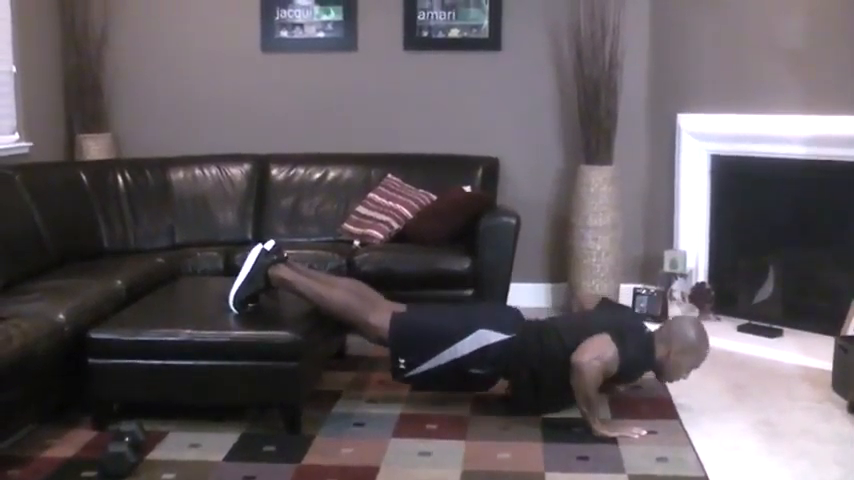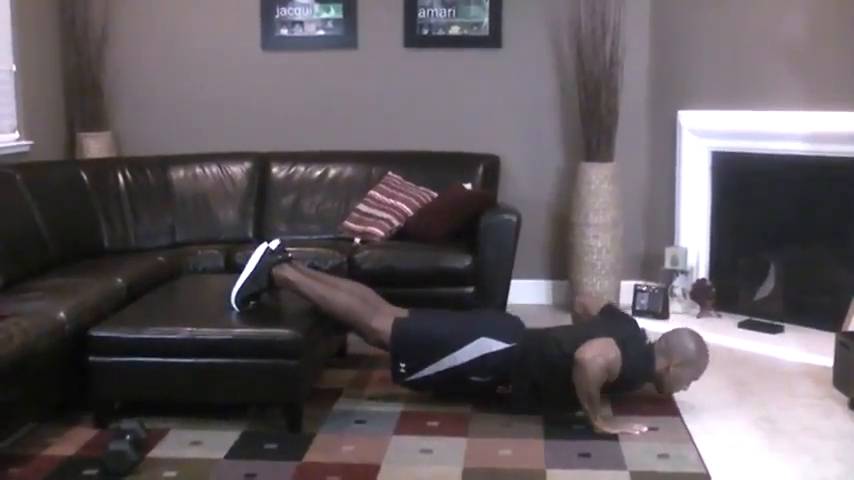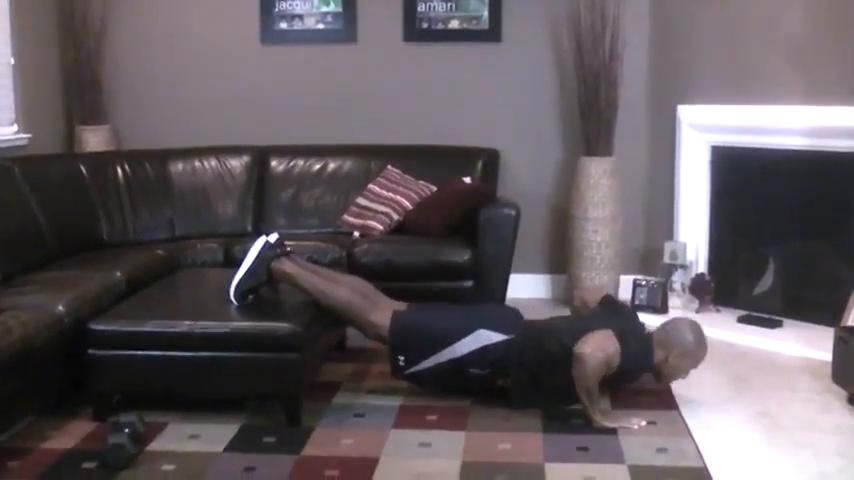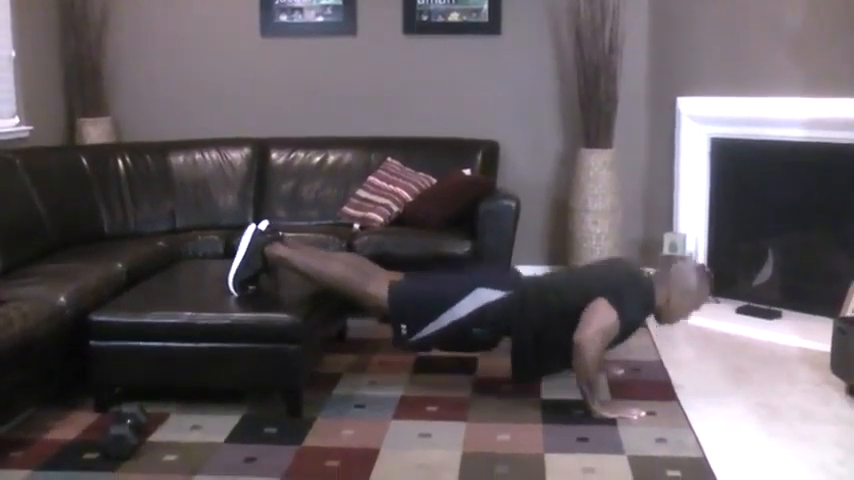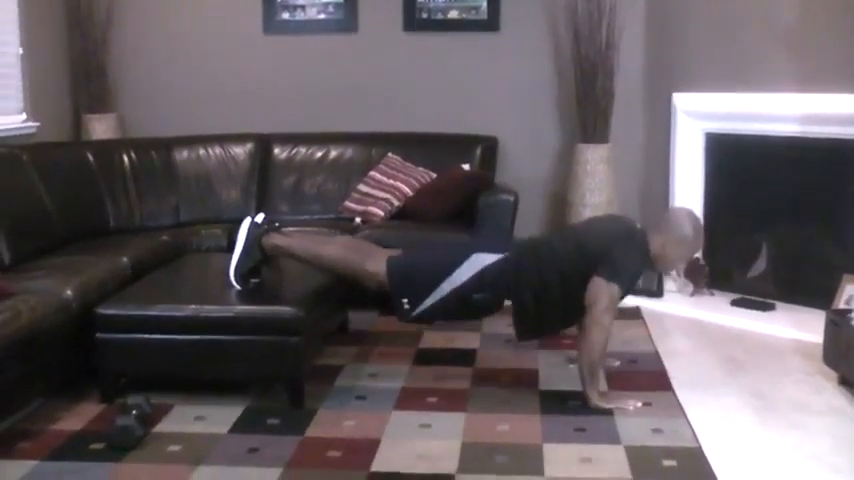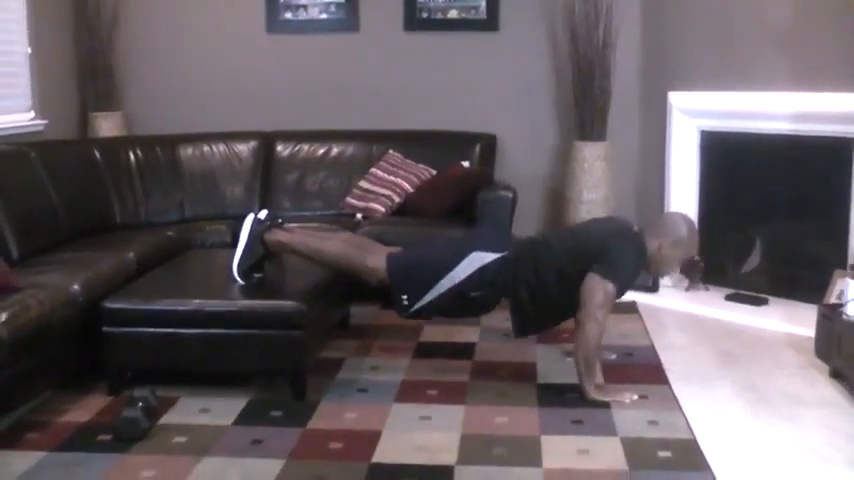
dt=0.2s
person 1, frame 1
left shoulder: (630, 326)
right shoulder: (636, 350)
left elbow: (584, 306)
right elbow: (584, 362)
left wrist: (602, 377)
right wrist: (597, 422)
left hip: (502, 330)
right hip: (494, 347)
left knee: (385, 313)
right knee: (378, 322)
left ankle: (278, 264)
right ankle: (272, 273)
person 1, frame 2
left shoulder: (629, 332)
right shoulder: (635, 361)
left elbow: (585, 301)
right elbow: (589, 360)
right wrist: (599, 419)
left hip: (502, 338)
right hip: (495, 357)
left knee: (386, 318)
right knee: (381, 327)
left ankle: (281, 264)
right ankle: (276, 272)
person 1, frame 3
left shoulder: (627, 322)
right shoulder: (634, 350)
left elbow: (584, 295)
right elbow: (587, 355)
right wrist: (598, 413)
left hip: (499, 331)
right hip: (492, 349)
left knee: (384, 310)
right knee: (379, 322)
left ankle: (280, 258)
right ankle: (275, 265)
person 1, frame 4
left shoulder: (629, 275)
right shoulder: (632, 297)
right elbow: (585, 340)
left wrist: (593, 363)
right wrist: (597, 403)
left hip: (497, 292)
right hip: (491, 306)
left knee: (383, 283)
right knee: (377, 293)
left ankle: (273, 243)
right ankle: (268, 250)
person 1, frame 5
left shoulder: (624, 233)
right shoulder: (629, 254)
right elbow: (597, 320)
left wrist: (588, 352)
right wrist: (595, 393)
left hip: (495, 260)
right hip: (489, 272)
left knee: (379, 259)
right knee: (375, 271)
left ankle: (269, 234)
right ankle: (265, 241)
person 1, frame 6
left shoulder: (623, 234)
right shoulder: (627, 255)
right elbow: (591, 314)
left wrist: (586, 347)
right wrist: (593, 385)
left hip: (495, 258)
right hip: (488, 269)
left knee: (381, 255)
right knee: (377, 266)
left ankle: (273, 229)
right ankle: (269, 236)
